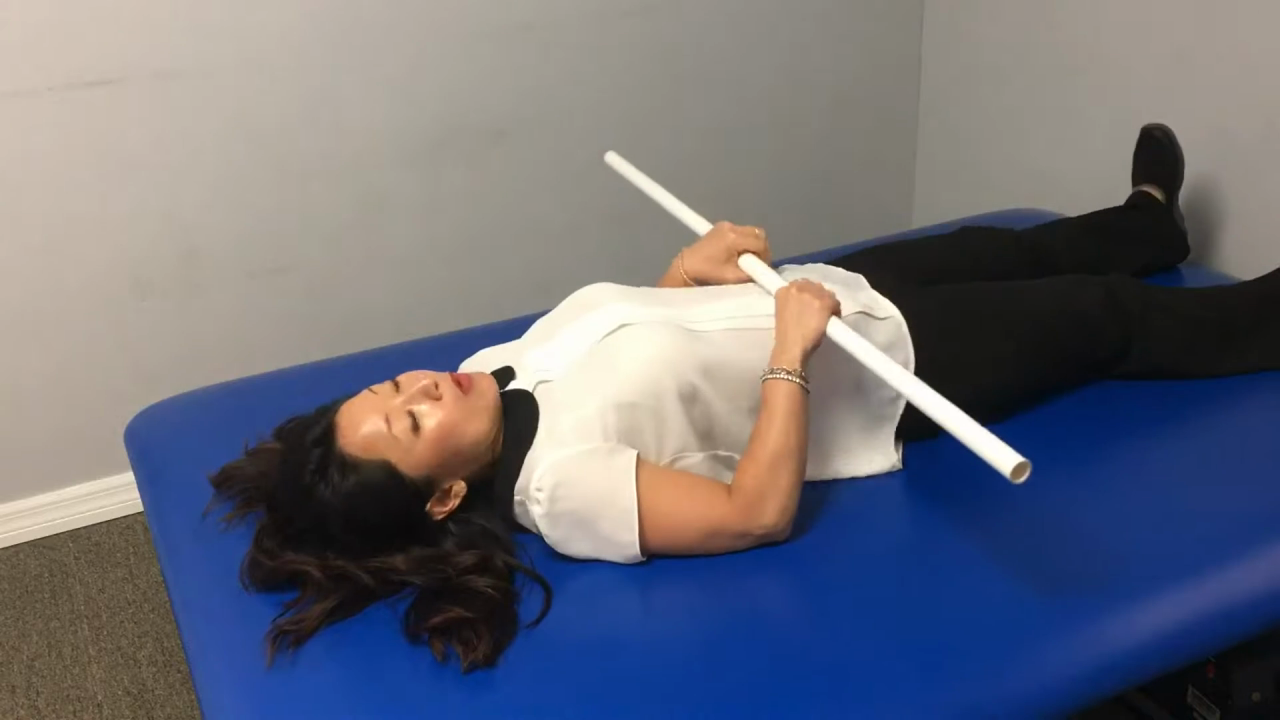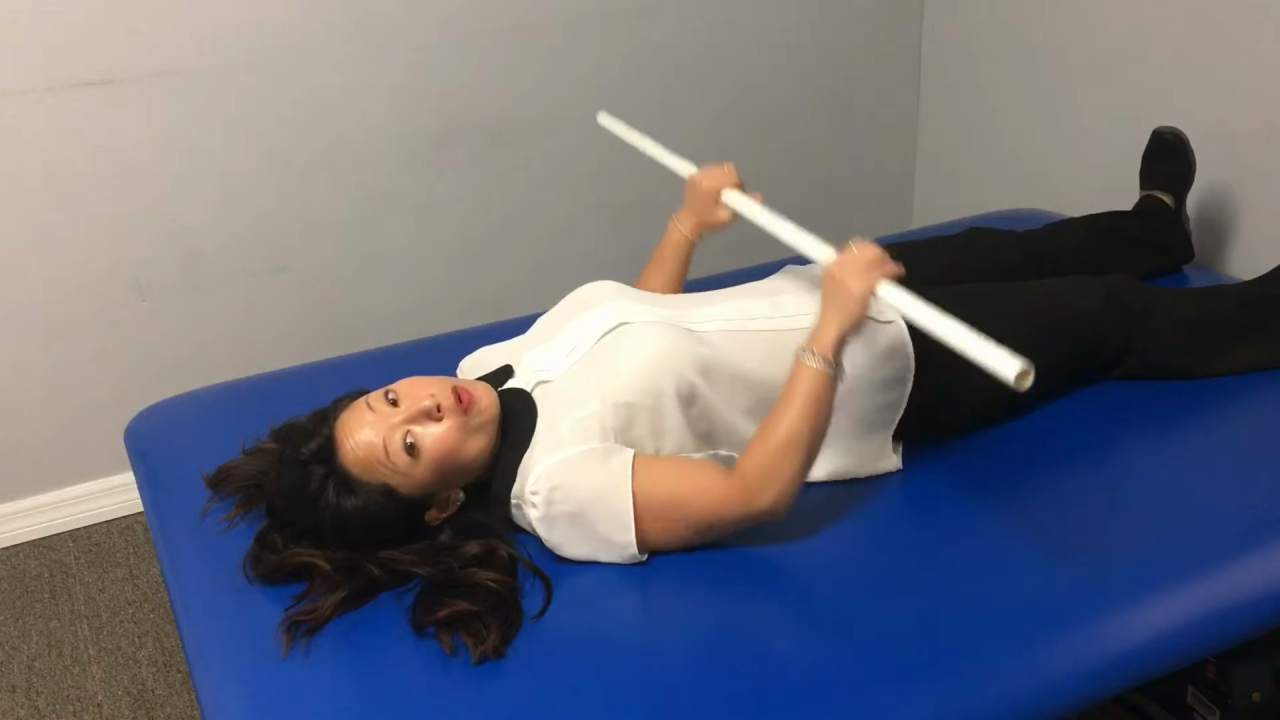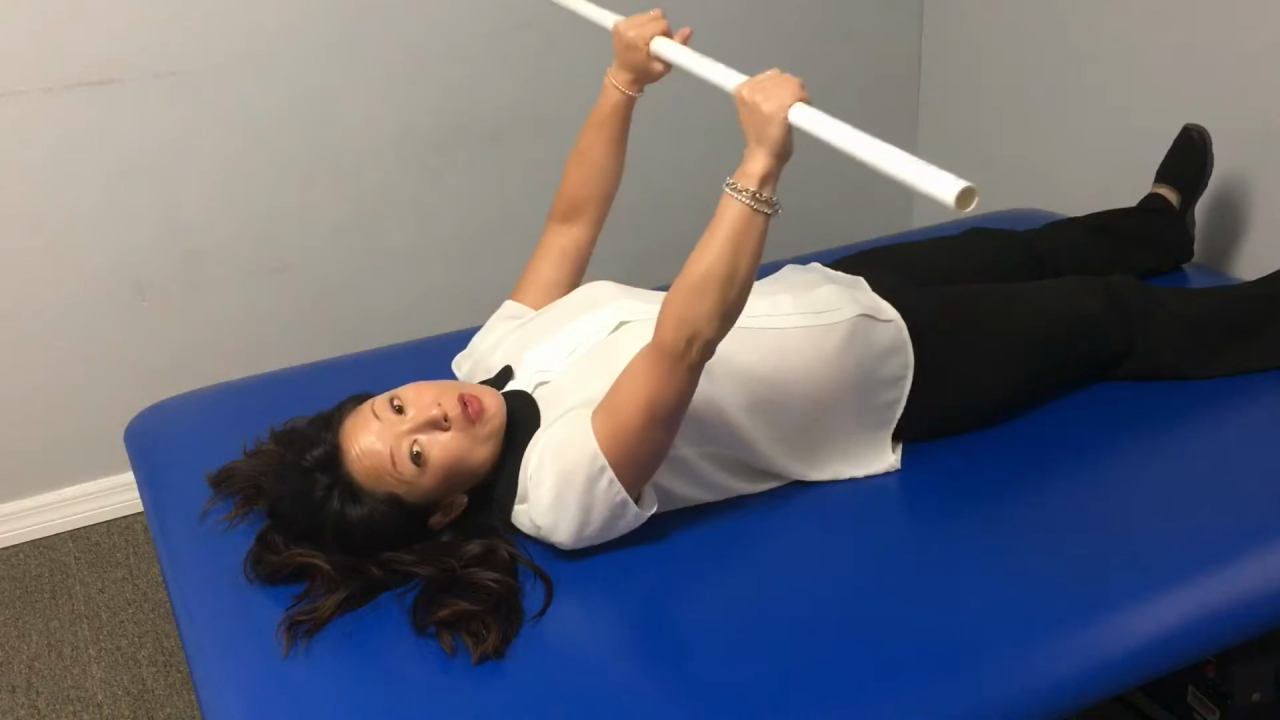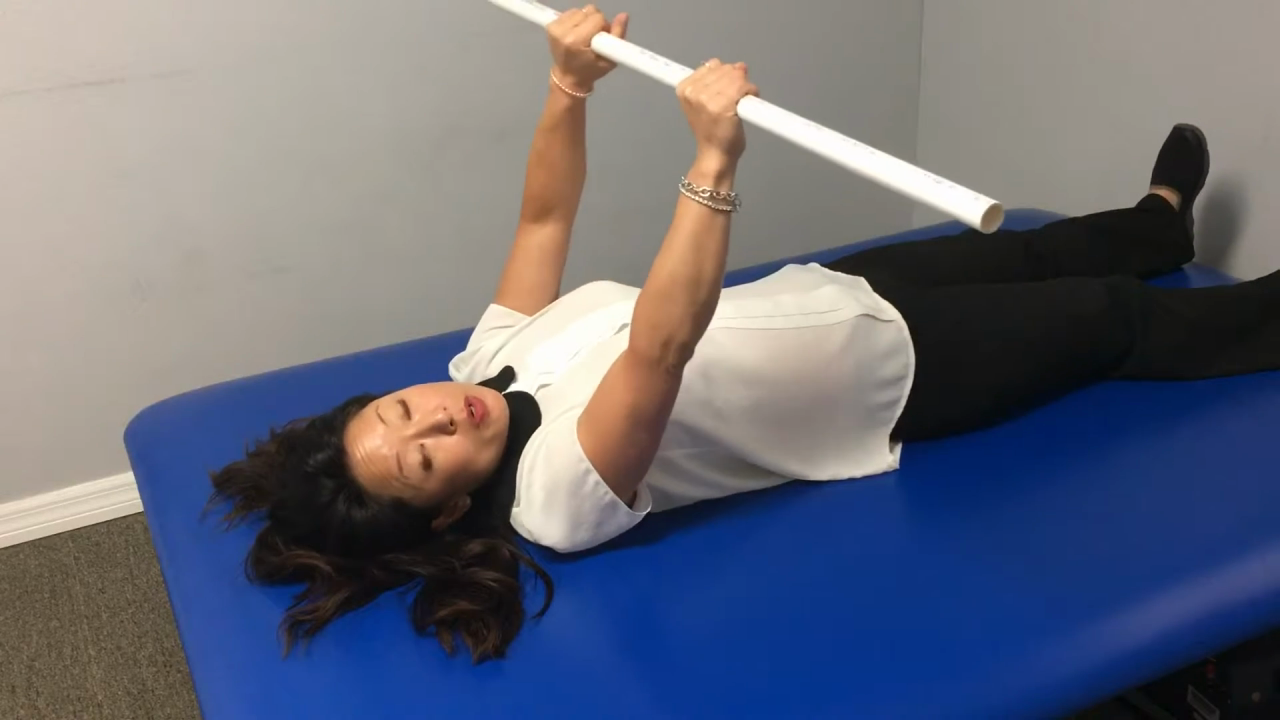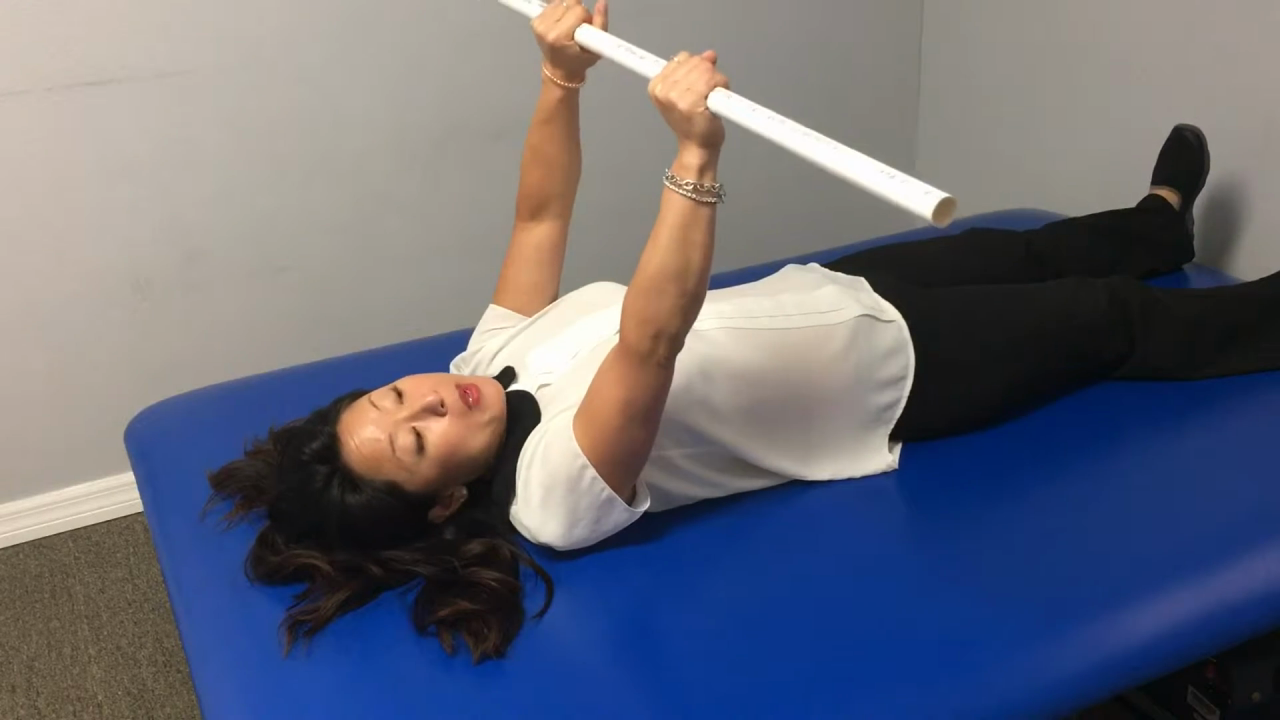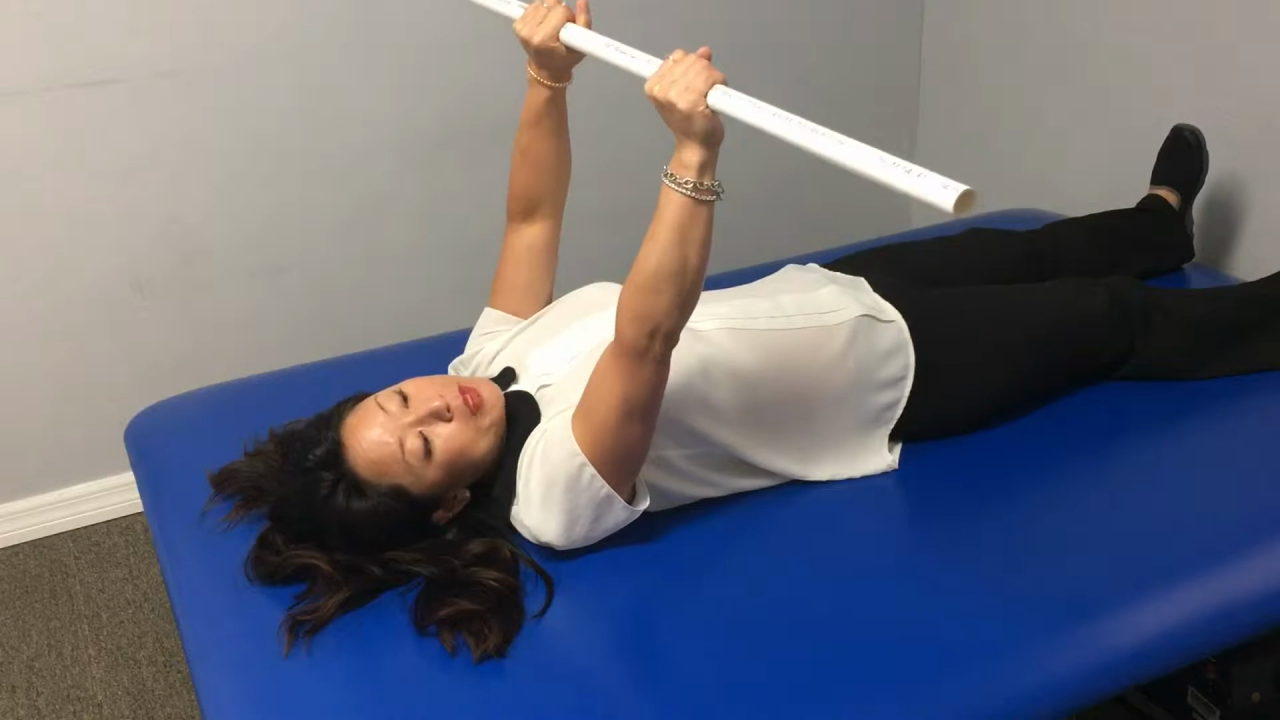
dt=0.5s
person 1, frame 1
left shoulder: (490, 366)
right shoulder: (559, 488)
right elbow: (757, 513)
left wrist: (689, 273)
right wrist: (790, 351)
left hip: (830, 287)
right hip: (885, 369)
left knee: (1009, 249)
right knee: (1108, 321)
left ankle: (1144, 223)
person 1, frame 2
left shoulder: (495, 362)
right shoulder: (558, 491)
right elbow: (757, 492)
left wrist: (686, 227)
right wrist: (834, 331)
left hip: (818, 285)
right hip: (882, 377)
left knee: (1015, 253)
right knee: (1107, 323)
left ankle: (1153, 224)
person 1, frame 3
left shoulder: (495, 357)
right shoulder: (565, 487)
left elbow: (572, 221)
right elbow: (687, 338)
right wrist: (760, 162)
left hip: (831, 292)
right hip: (888, 373)
left knee: (1010, 249)
right knee: (1112, 322)
left ankle: (1160, 221)
person 1, frame 4
left shoulder: (492, 357)
right shoulder: (560, 494)
left elbow: (545, 217)
right elbow: (663, 345)
left wrist: (568, 86)
right wrist: (714, 160)
left hip: (828, 289)
right hip: (889, 369)
left knee: (1015, 252)
right knee: (1112, 322)
left ankle: (1158, 222)
person 1, frame 5
left shoulder: (494, 357)
right shoulder: (557, 492)
left elbow: (542, 214)
right elbow: (651, 342)
right wrist: (696, 155)
left hip: (831, 290)
right hip: (893, 366)
left knee: (1011, 250)
right knee: (1114, 322)
left ankle: (1159, 223)
person 1, frame 6
left shoulder: (490, 359)
right shoulder: (557, 491)
left elbow: (532, 218)
right elbow: (647, 338)
right wrist: (694, 152)
left hip: (827, 291)
right hip: (891, 366)
left knee: (1013, 254)
right knee: (1113, 324)
left ankle: (1158, 223)
